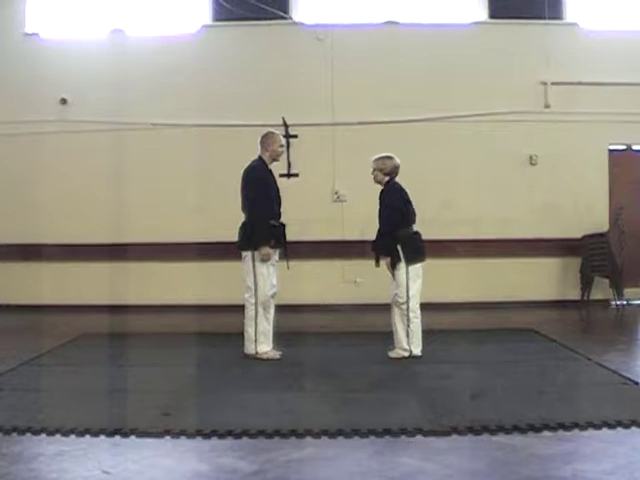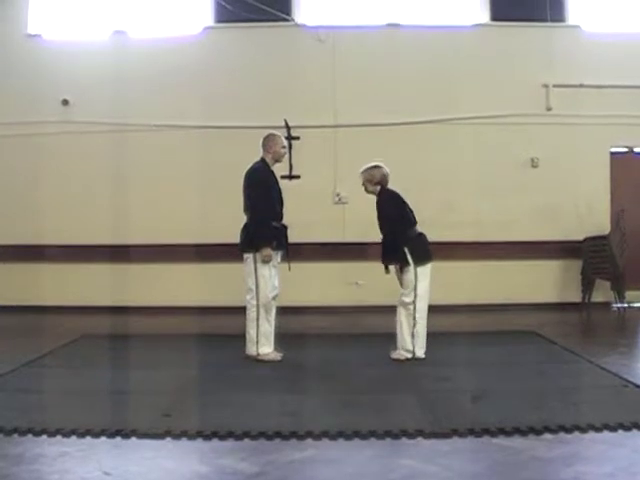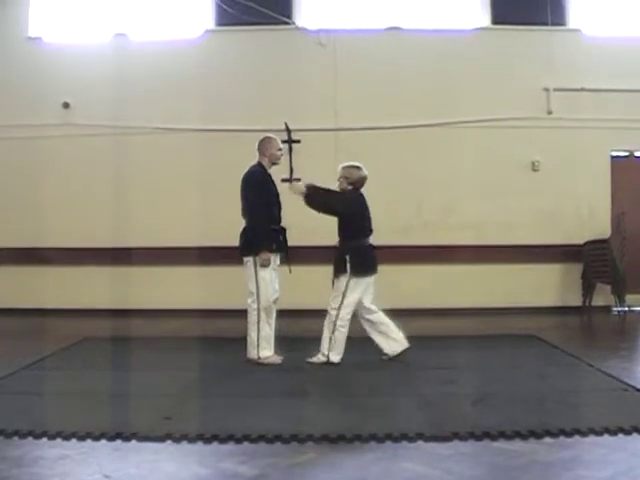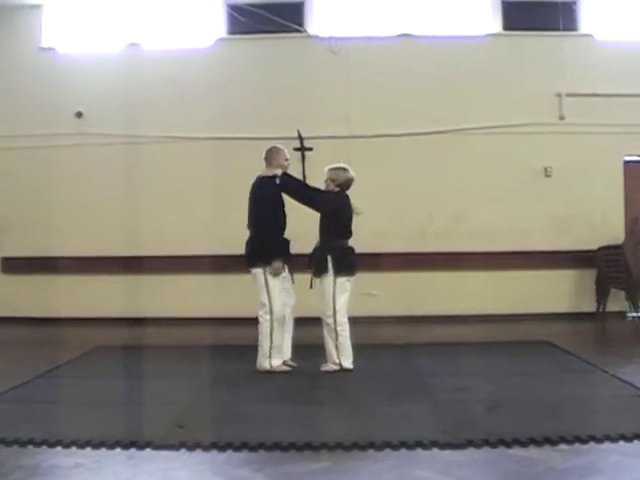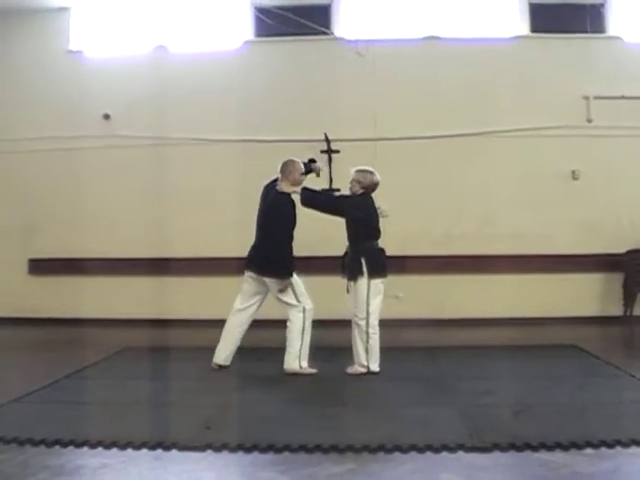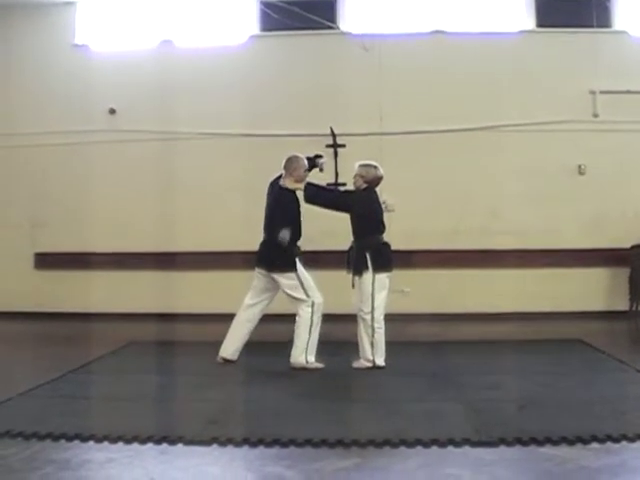
dt=0.7s
person 1, frame 1
left shoulder: (263, 171)
right shoulder: (256, 171)
right elbow: (255, 211)
right wrist: (263, 244)
left hip: (266, 241)
right hip: (258, 243)
left knee: (267, 293)
right knee: (259, 294)
left ankle: (262, 343)
right ankle: (256, 347)
person 1, frame 2
left shoulder: (265, 172)
right shoulder: (258, 172)
right elbow: (256, 212)
right wrist: (264, 245)
left hip: (267, 242)
right hip: (259, 244)
left knee: (268, 295)
right knee: (260, 296)
left ankle: (264, 345)
right ankle: (258, 348)
person 1, frame 3
left shoulder: (262, 176)
right shoulder: (255, 176)
right elbow: (254, 217)
right wrist: (262, 249)
left hip: (267, 246)
right hip: (258, 248)
left knee: (269, 298)
right knee: (261, 300)
left ankle: (264, 349)
right ankle: (259, 352)
person 1, frame 4
left shoulder: (265, 183)
right shoulder: (266, 186)
right elbow: (266, 225)
left wrist: (277, 255)
right wrist: (275, 257)
left hip: (264, 253)
right hip: (264, 256)
left knee: (286, 303)
right knee: (274, 308)
left ankle: (281, 354)
right ankle: (268, 360)
person 1, frame 5
left shoulder: (271, 188)
right shoulder: (284, 203)
left elbow: (293, 170)
right elbow: (283, 241)
left wrist: (310, 166)
right wrist: (286, 273)
left hip: (256, 262)
right hip: (273, 265)
left knee: (242, 309)
right knee: (301, 308)
left ankle: (221, 358)
right ankle: (295, 363)
person 1, frame 6
left shoulder: (276, 186)
right shoulder: (285, 196)
left elbow: (294, 165)
right elbow: (280, 220)
left wrist: (314, 160)
right wrist: (282, 233)
left hip: (266, 256)
right hip: (282, 259)
left knee: (252, 305)
right knee: (312, 302)
left ankle: (227, 352)
right ankle: (302, 358)
person 2, frame 1
left shoulder: (390, 192)
right shoulder: (395, 190)
left elbow: (389, 226)
left wrist: (385, 252)
right wrist: (388, 252)
left hip: (405, 253)
right hip: (407, 250)
left knee: (406, 300)
right knee: (401, 300)
left ankle: (410, 348)
right ankle: (406, 346)
person 2, frame 2
left shoulder: (386, 199)
right shoulder: (388, 197)
left elbow: (392, 233)
left wrist: (392, 261)
right wrist: (394, 260)
left hip: (412, 255)
right hip: (413, 253)
left knee: (412, 302)
right knee: (408, 302)
left ankle: (414, 349)
right ankle: (407, 347)
person 2, frame 3
left shoulder: (352, 200)
right shoulder: (353, 199)
left elbow: (330, 204)
right elbow: (330, 198)
left wrist: (307, 193)
right wrist: (308, 190)
left hip: (355, 262)
right hip: (362, 260)
left knee: (338, 310)
right knee: (366, 308)
left ankle: (329, 354)
right ankle: (396, 344)
person 2, frame 4
left shoulder: (337, 201)
right shoulder: (337, 201)
left elbow: (306, 193)
right elbow: (310, 194)
left wrist: (280, 176)
right wrist: (280, 177)
left hip: (336, 262)
right hip: (335, 260)
left knee: (335, 314)
right knee: (332, 314)
left ankle: (342, 361)
right ankle: (338, 359)
person 2, frame 5
left shoulder: (361, 204)
right shoulder: (360, 204)
left elbow: (329, 202)
right elbow: (332, 201)
left wrist: (299, 191)
right wrist: (300, 191)
left hip: (367, 265)
right hip: (363, 263)
left knee: (365, 316)
right knee: (361, 316)
left ankle: (369, 363)
right ankle: (364, 361)
person 2, frame 6
left shoulder: (364, 199)
right shoulder: (364, 198)
left elbow: (331, 198)
right elbow: (335, 196)
left wrist: (302, 187)
right wrist: (305, 187)
left hip: (372, 260)
right hip: (370, 258)
left knee: (371, 311)
right knee: (366, 311)
left ankle: (375, 358)
right ankle: (370, 356)
